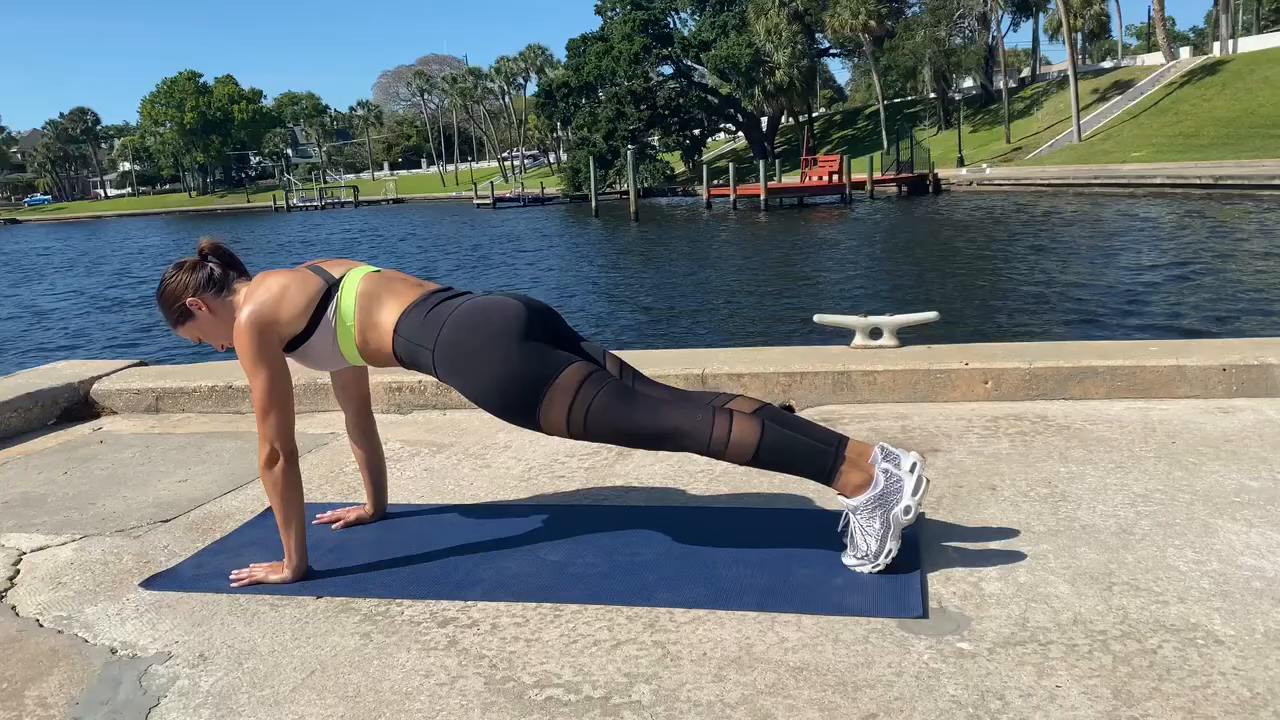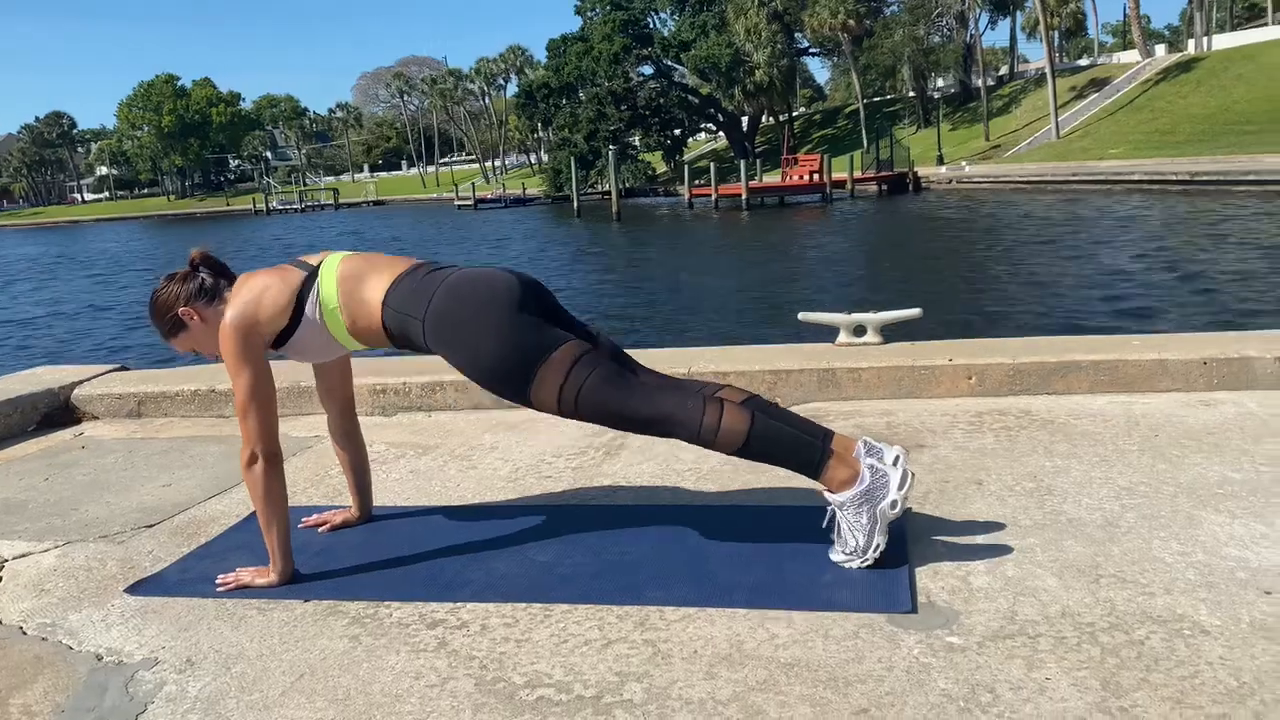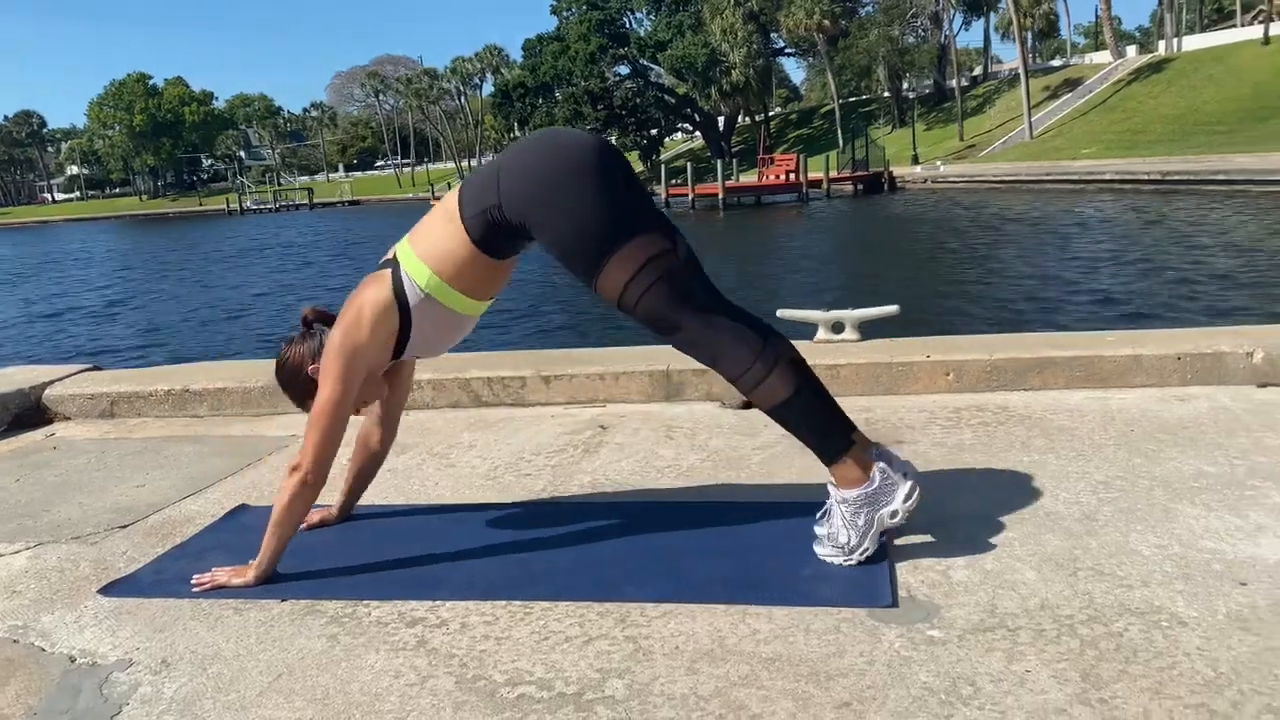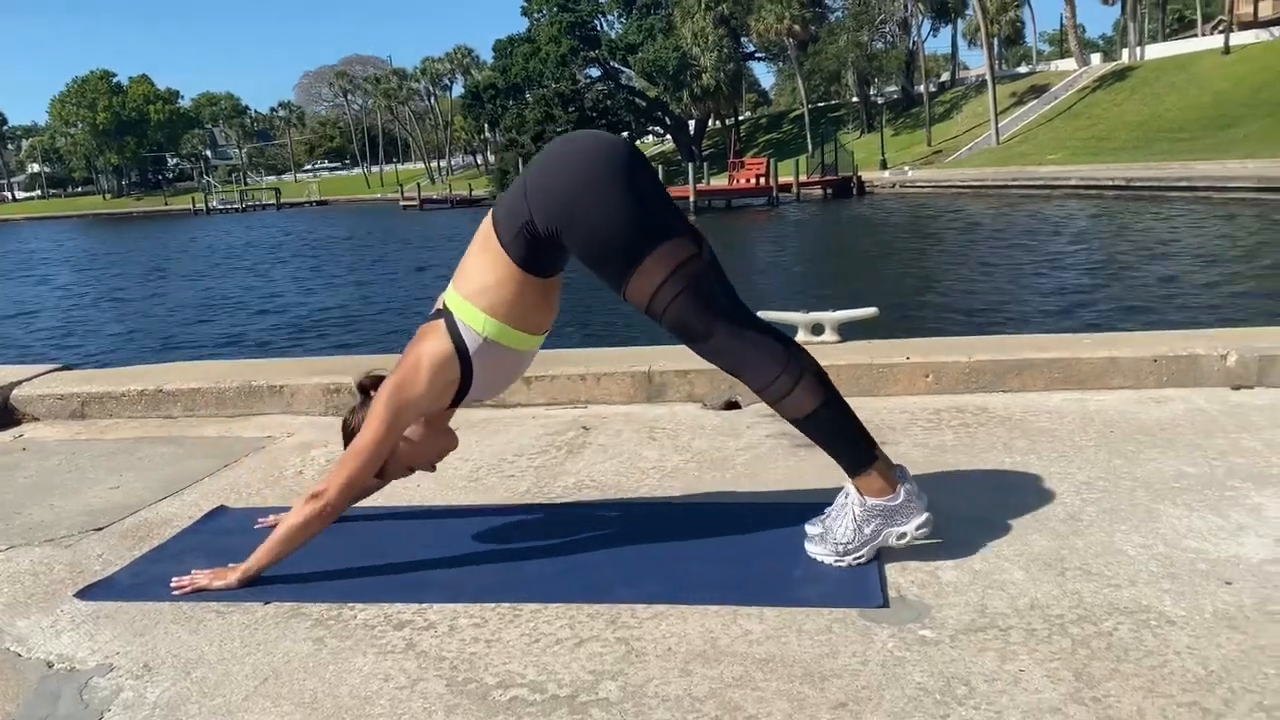
dt=0.5s
person 1, frame 1
left shoulder: (253, 316)
right shoulder: (306, 286)
left elbow: (277, 451)
right elbow: (356, 409)
left wrist: (292, 560)
right wrist: (375, 503)
left hip: (477, 349)
right hip: (499, 317)
left knee: (652, 418)
right knee: (659, 402)
left ankle: (861, 472)
right ankle: (866, 464)
person 1, frame 2
left shoulder: (239, 316)
right shoulder: (288, 294)
left elbow: (259, 454)
right elbow: (341, 412)
left wrist: (277, 564)
right wrist: (359, 506)
left hip: (467, 317)
right hip: (485, 296)
left knee: (640, 404)
right knee: (646, 386)
left ankle: (849, 466)
right ankle: (848, 458)
person 1, frame 3
left shoulder: (354, 339)
right shoulder: (385, 333)
left elbow: (307, 466)
right elbow: (381, 435)
left wrist: (259, 567)
right wrist: (340, 509)
left hip: (547, 180)
right hip: (560, 171)
left knee: (695, 323)
right knee: (704, 315)
left ankle: (860, 478)
right ankle: (859, 459)
person 1, frame 4
left shoulder: (414, 391)
right shoulder: (427, 377)
left elbow: (328, 492)
right elbow: (358, 484)
left wrist: (241, 573)
right wrist: (311, 513)
left hip: (576, 187)
right hip: (585, 177)
left knee: (721, 332)
right knee: (724, 325)
left ankle: (882, 490)
right ankle: (871, 479)
